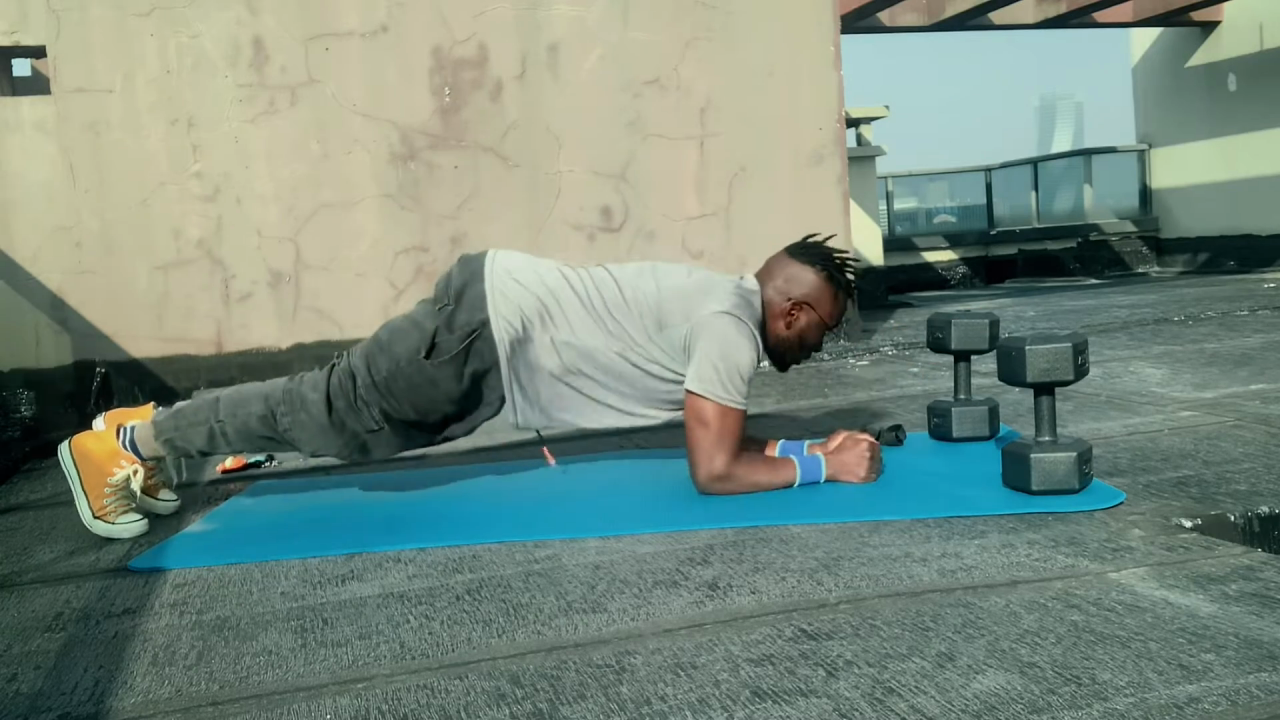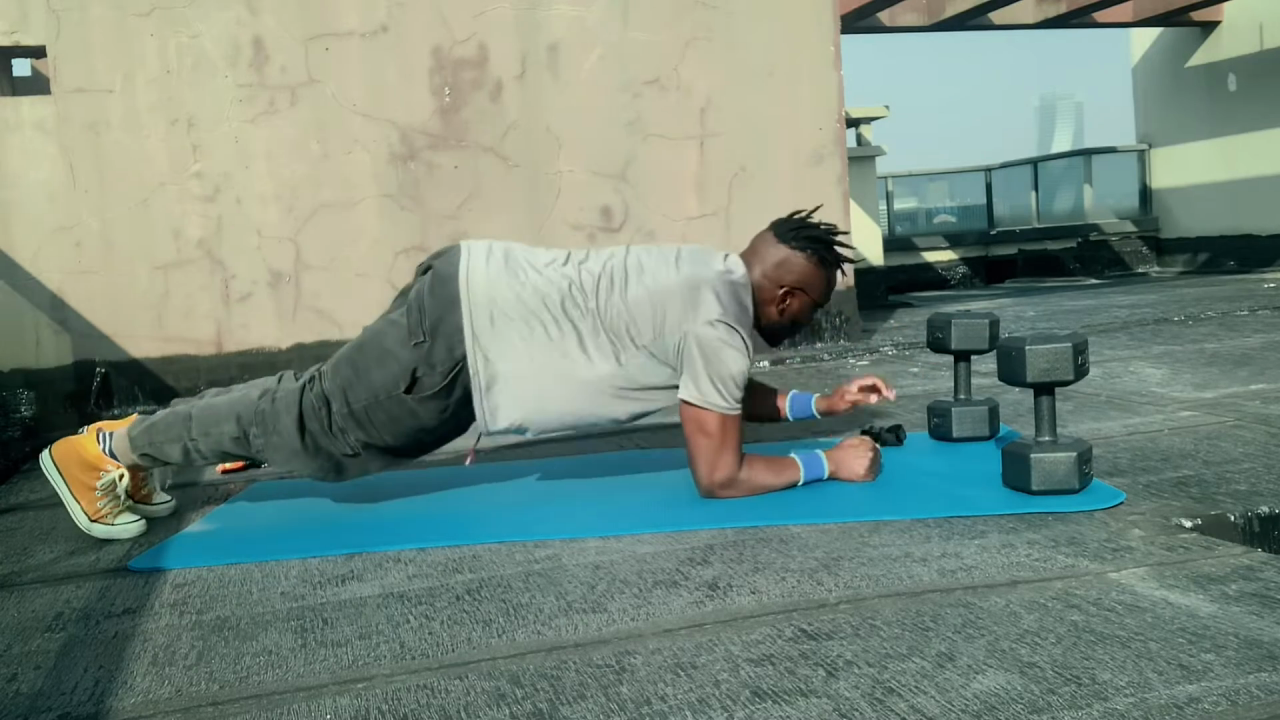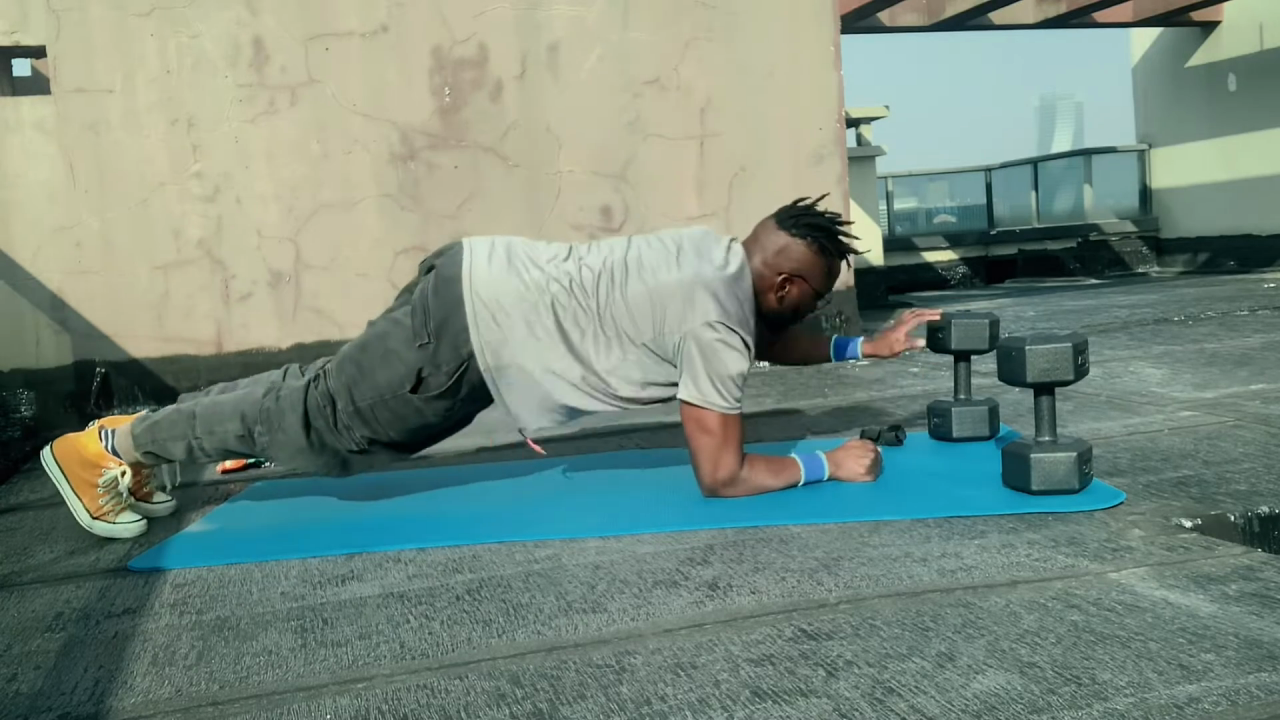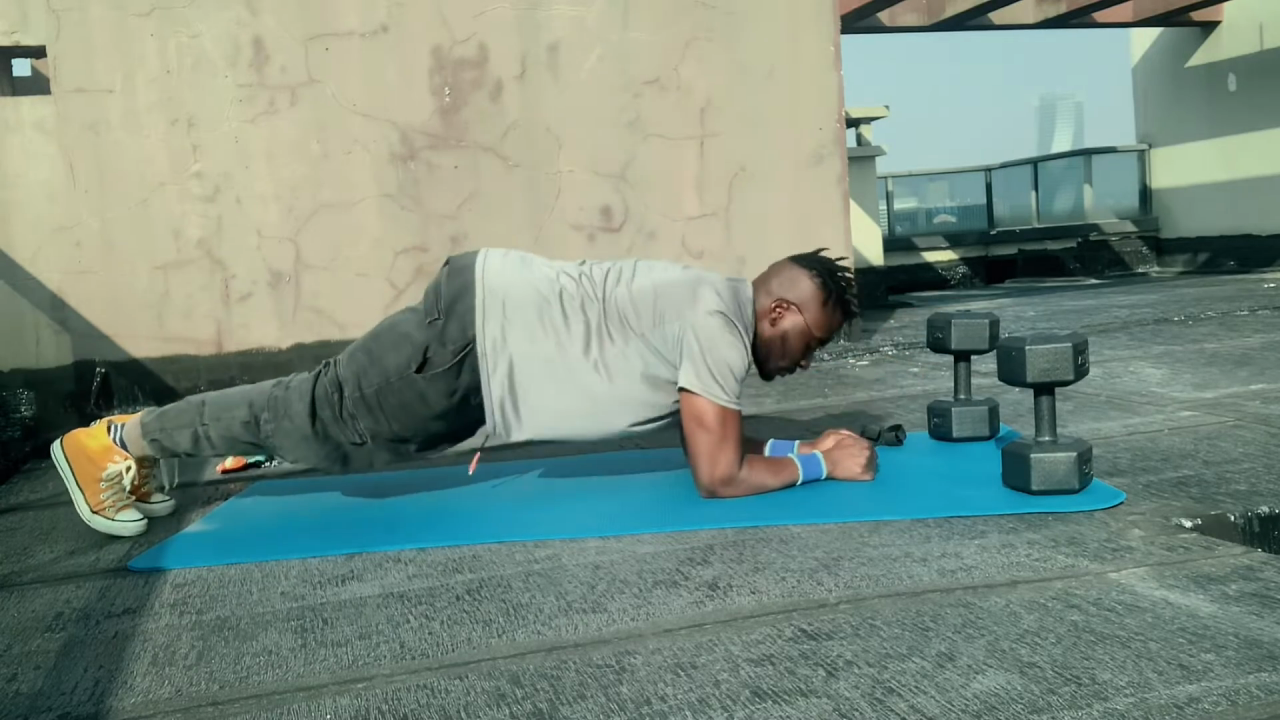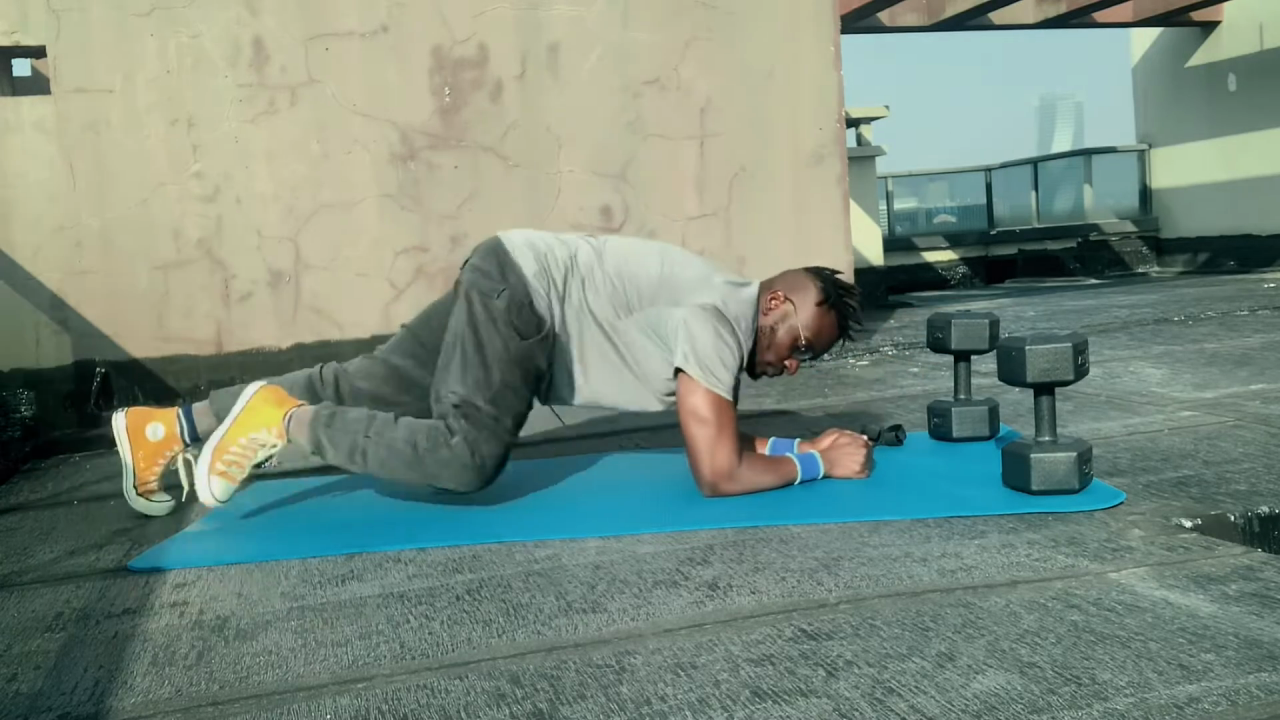
dt=0.3s
person 1, frame 1
left shoulder: (722, 305)
right shoulder: (730, 327)
left elbow: (716, 441)
right elbow: (715, 472)
left wrist: (795, 447)
right wrist: (819, 466)
left hip: (502, 310)
right hip: (488, 327)
left knee: (339, 412)
right knee: (332, 412)
left ankle: (153, 429)
right ankle: (122, 439)
person 1, frame 2
left shoulder: (710, 272)
right shoulder: (720, 326)
left elbow: (721, 395)
right elbow: (718, 476)
left wrist: (812, 404)
right wrist: (824, 464)
left hip: (473, 286)
right hip: (463, 336)
left knee: (319, 406)
right knee: (313, 424)
left ankle: (138, 438)
right ankle: (103, 448)
person 1, frame 3
left shoulder: (725, 252)
right shoulder: (716, 318)
left elbow: (763, 342)
right elbow: (723, 476)
left wrist: (860, 347)
right wrist: (832, 464)
left hip: (477, 284)
right hip: (470, 328)
left knee: (332, 398)
right knee: (322, 420)
left ankle: (142, 439)
right ankle: (106, 447)
person 1, frame 4
left shoulder: (714, 303)
right shoulder: (722, 324)
left elbow: (707, 433)
right elbow: (717, 474)
left wrist: (798, 445)
right wrist: (817, 465)
left hip: (491, 304)
right hip: (475, 329)
left knee: (336, 409)
right knee: (323, 418)
left ankle: (150, 439)
right ankle: (114, 440)
person 1, frame 5
left shoulder: (736, 310)
right shoulder: (717, 319)
left elbow: (720, 436)
right elbow: (718, 474)
left wrist: (792, 446)
right wrist: (818, 466)
left hip: (509, 290)
right hip: (512, 282)
left knee: (358, 386)
right knee: (461, 457)
left ankle: (167, 427)
right ankle: (283, 422)
